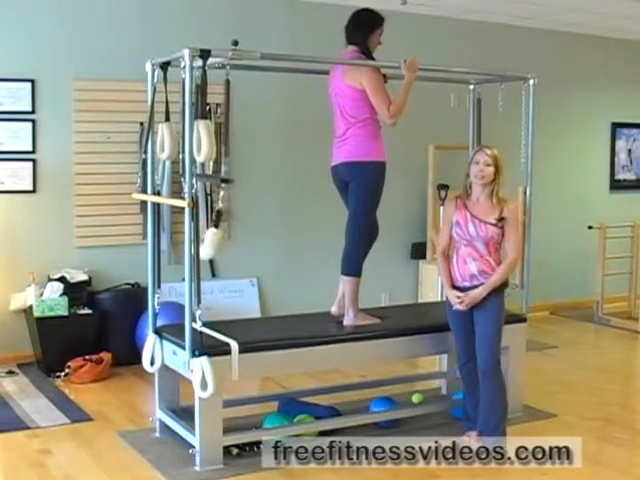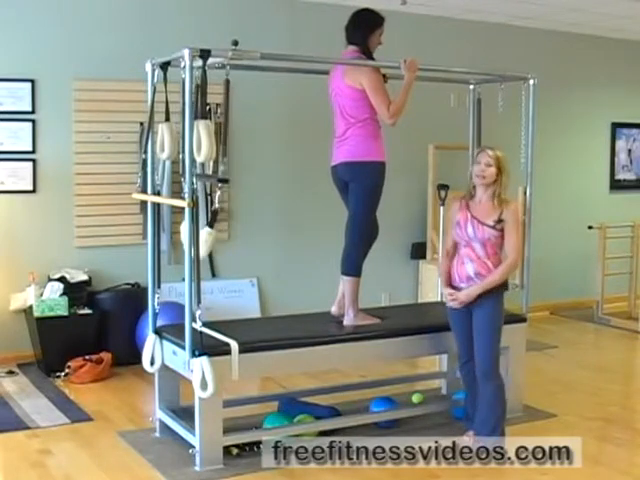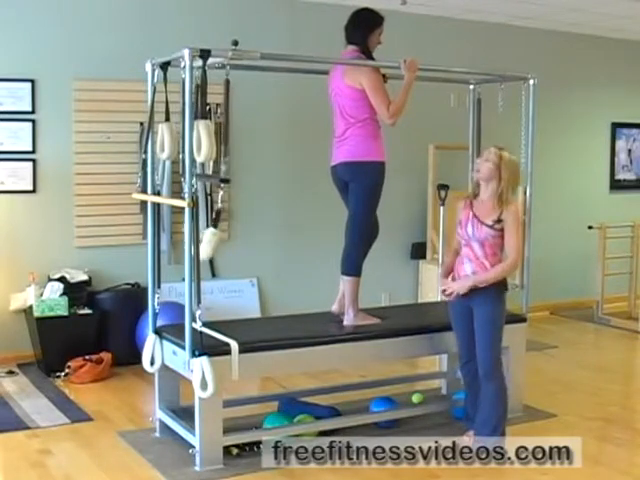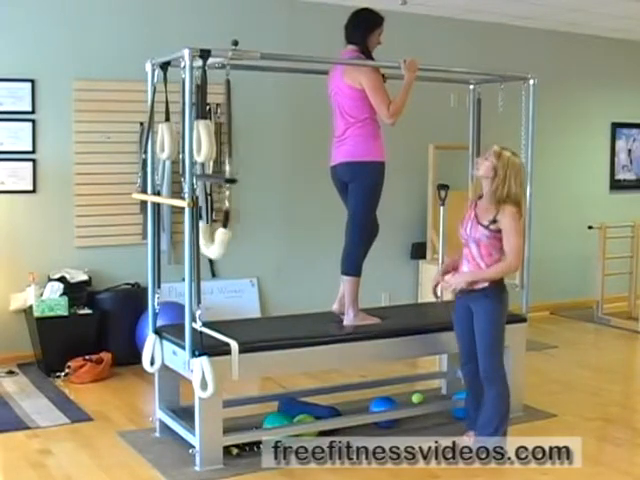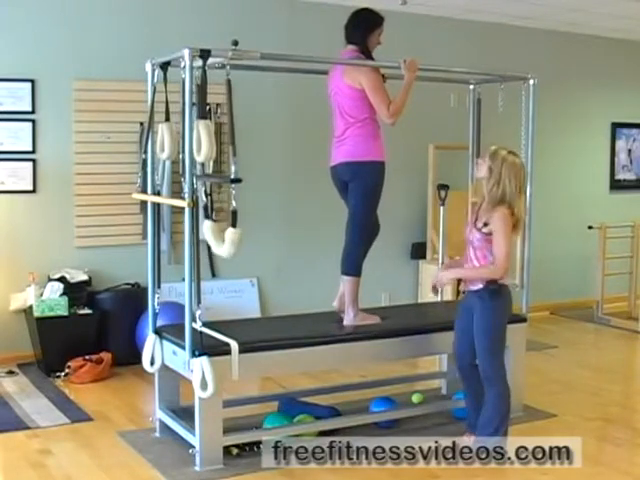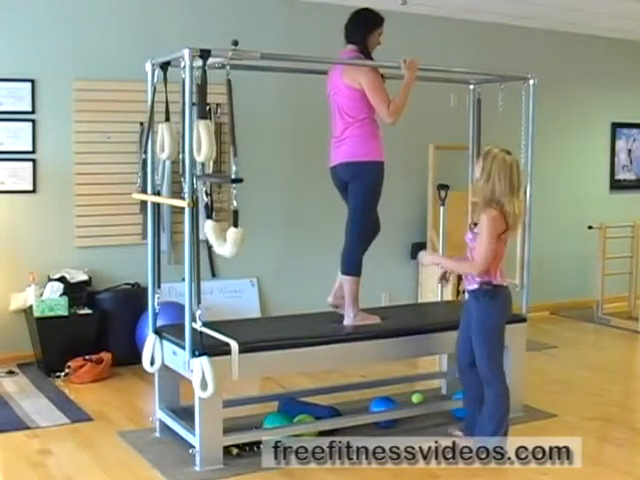
dt=0.2s
person 1, frame 1
left shoulder: (337, 70)
right shoulder: (365, 69)
right elbow: (390, 115)
left wrist: (378, 82)
right wrist: (408, 79)
left hip: (341, 162)
right hip: (364, 161)
left knee: (365, 231)
right knee: (359, 233)
left ankle: (342, 303)
right ankle: (351, 312)
person 1, frame 2
left shoulder: (337, 69)
right shoulder: (364, 68)
right elbow: (390, 115)
left wrist: (381, 81)
right wrist: (408, 79)
left hip: (341, 162)
right hip: (364, 161)
left knee: (364, 231)
right knee: (359, 233)
left ankle: (341, 303)
right ankle: (351, 312)
person 1, frame 3
left shoulder: (337, 69)
right shoulder: (364, 68)
right elbow: (390, 115)
left wrist: (378, 81)
right wrist: (408, 80)
left hip: (341, 162)
right hip: (364, 161)
left knee: (365, 230)
right knee: (359, 233)
left ankle: (342, 301)
right ankle: (352, 312)
person 1, frame 4
left shoulder: (336, 69)
right shoulder: (363, 68)
right elbow: (389, 115)
left wrist: (378, 81)
right wrist: (408, 80)
left hip: (340, 162)
right hip: (364, 161)
left knee: (365, 229)
right knee: (358, 233)
left ankle: (343, 300)
right ankle: (352, 312)
person 1, frame 5
left shoulder: (336, 68)
right shoulder: (363, 68)
right elbow: (389, 115)
left wrist: (377, 81)
right wrist: (408, 79)
left hip: (340, 162)
right hip: (364, 160)
left knee: (365, 228)
right knee: (359, 233)
left ankle: (343, 298)
right ankle: (352, 312)
person 1, frame 6
left shoulder: (335, 68)
right shoulder: (362, 67)
right elbow: (390, 114)
left wrist: (377, 81)
right wrist: (409, 79)
left hip: (339, 162)
right hip: (363, 161)
left knee: (367, 227)
right knee: (358, 233)
left ankle: (339, 292)
right ankle: (352, 311)
person 2, frame 1
left shoulder: (506, 209)
right shoulder: (454, 206)
left elbow: (512, 257)
right elbow: (442, 251)
left wrist: (481, 292)
right wrist: (448, 288)
left hip: (489, 293)
right hip: (457, 293)
left knee: (488, 364)
right knee: (467, 362)
left ankle: (491, 435)
right ankle: (474, 424)
person 2, frame 2
left shoulder: (507, 210)
right shoulder: (458, 206)
left elbow: (512, 260)
left wrist: (475, 290)
right wrist: (445, 284)
left hip: (488, 294)
right hip: (456, 293)
left knee: (486, 366)
right knee: (467, 363)
left ankle: (490, 435)
right ankle: (474, 424)
person 2, frame 3
left shoulder: (509, 210)
right shoulder: (464, 205)
left elbow: (512, 261)
left wrist: (472, 281)
right wrist: (445, 274)
left hip: (488, 295)
right hip: (459, 294)
left knee: (488, 366)
right knee: (468, 363)
left ankle: (490, 437)
right ankle: (475, 425)
person 2, frame 4
left shoulder: (507, 212)
right shoulder: (474, 205)
left elbow: (512, 262)
left wrist: (467, 277)
right wrist: (446, 269)
left hip: (489, 297)
right hip: (464, 295)
left knee: (490, 368)
right knee: (469, 364)
left ankle: (491, 437)
right ankle: (477, 425)
person 2, frame 5
left shoulder: (501, 214)
right shoulder: (481, 207)
left elbow: (499, 268)
left wrist: (454, 273)
right wrist: (450, 267)
left hip: (490, 298)
right hip: (472, 296)
left knee: (490, 369)
right knee: (464, 361)
left ankle: (492, 438)
right ankle: (478, 426)
person 2, frame 6
left shoulder: (491, 215)
right shoulder: (493, 210)
left elbow: (477, 267)
left wrist: (438, 260)
right wrist: (452, 264)
left hip: (489, 298)
right hip: (478, 296)
left knee: (489, 370)
right knee: (466, 363)
left ankle: (490, 439)
right ankle: (475, 427)
